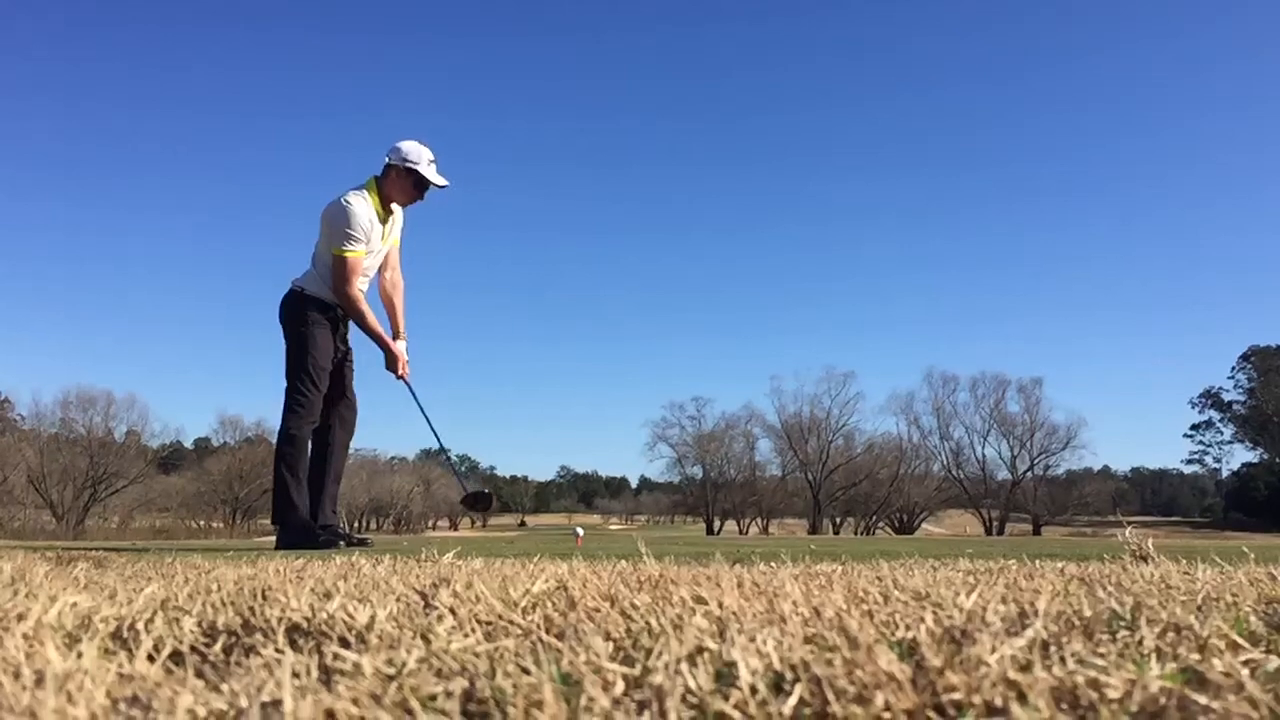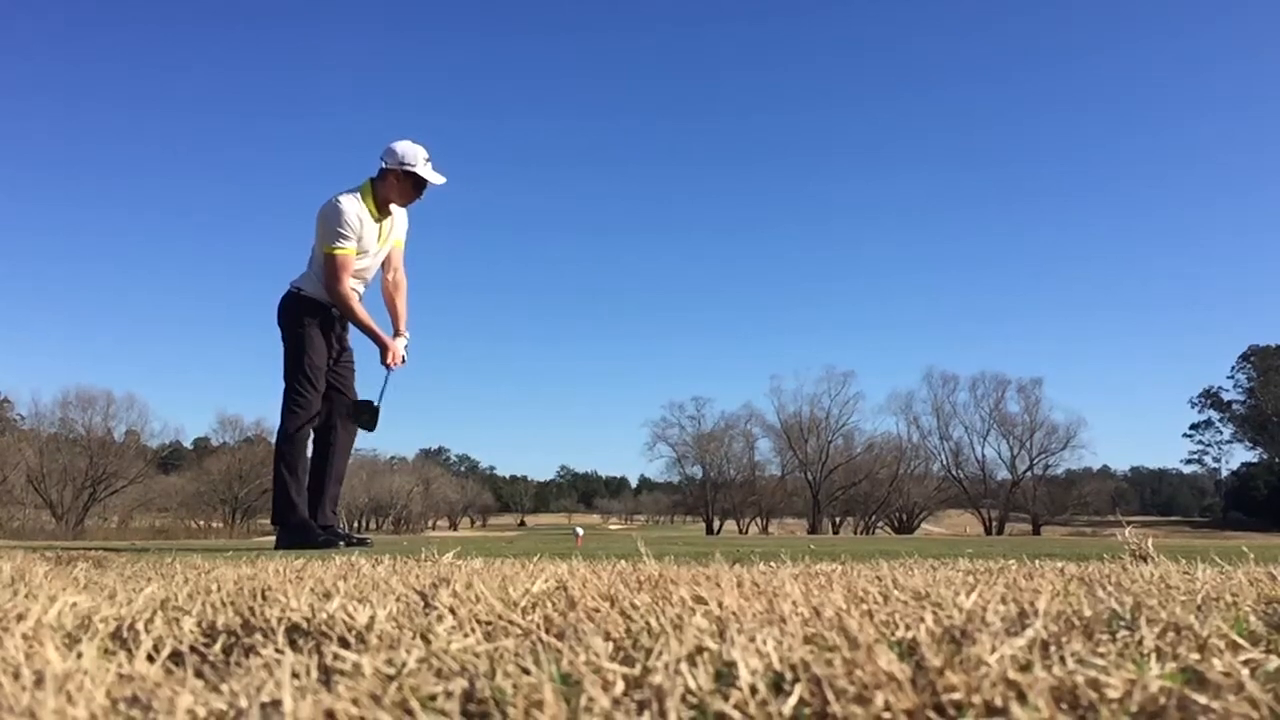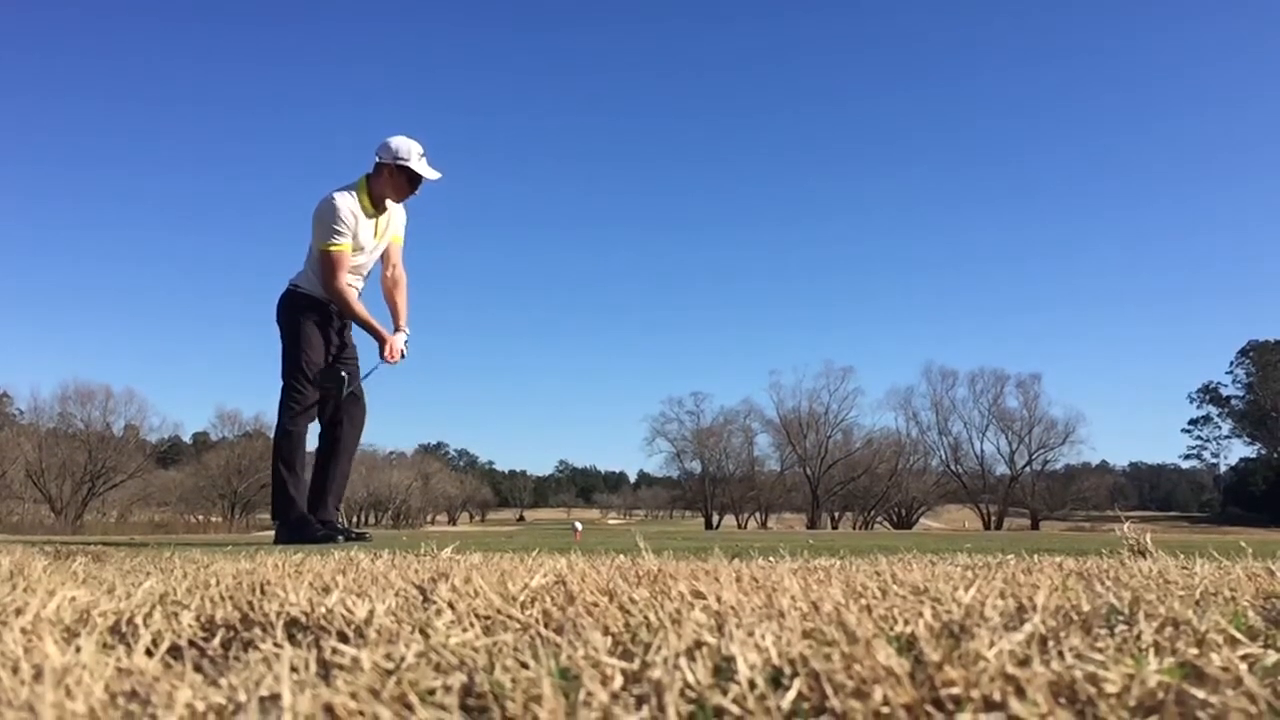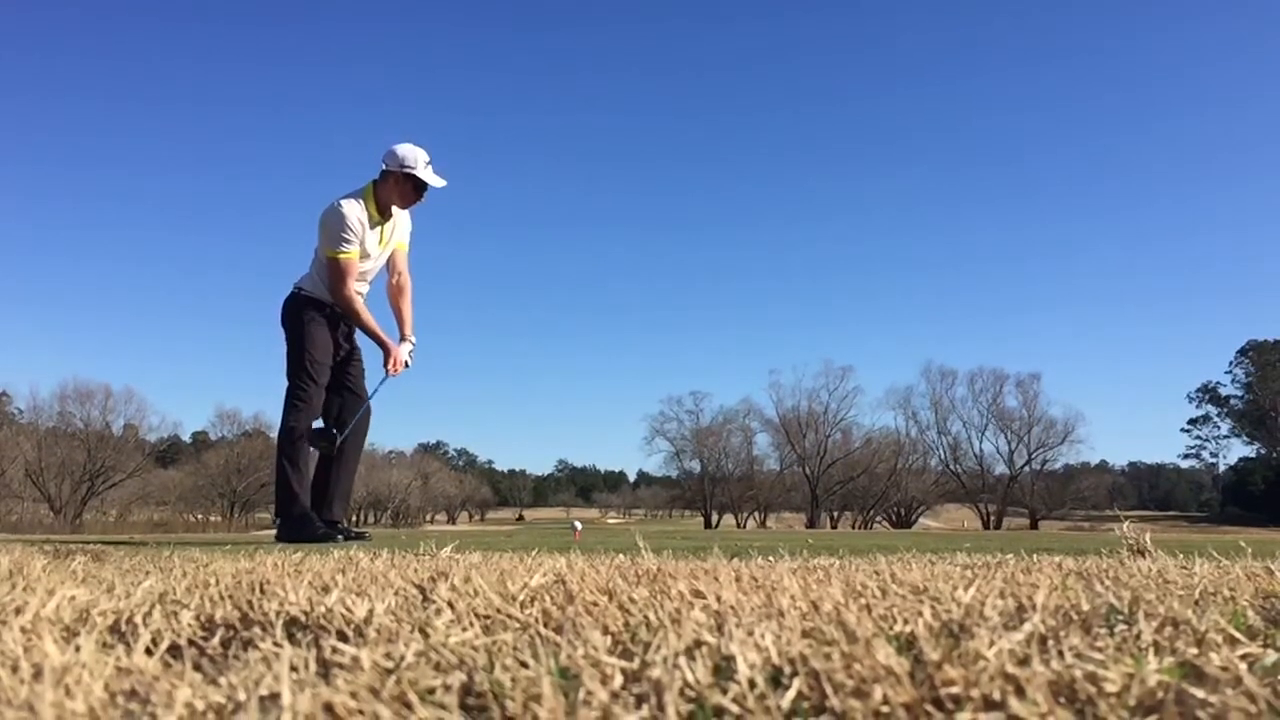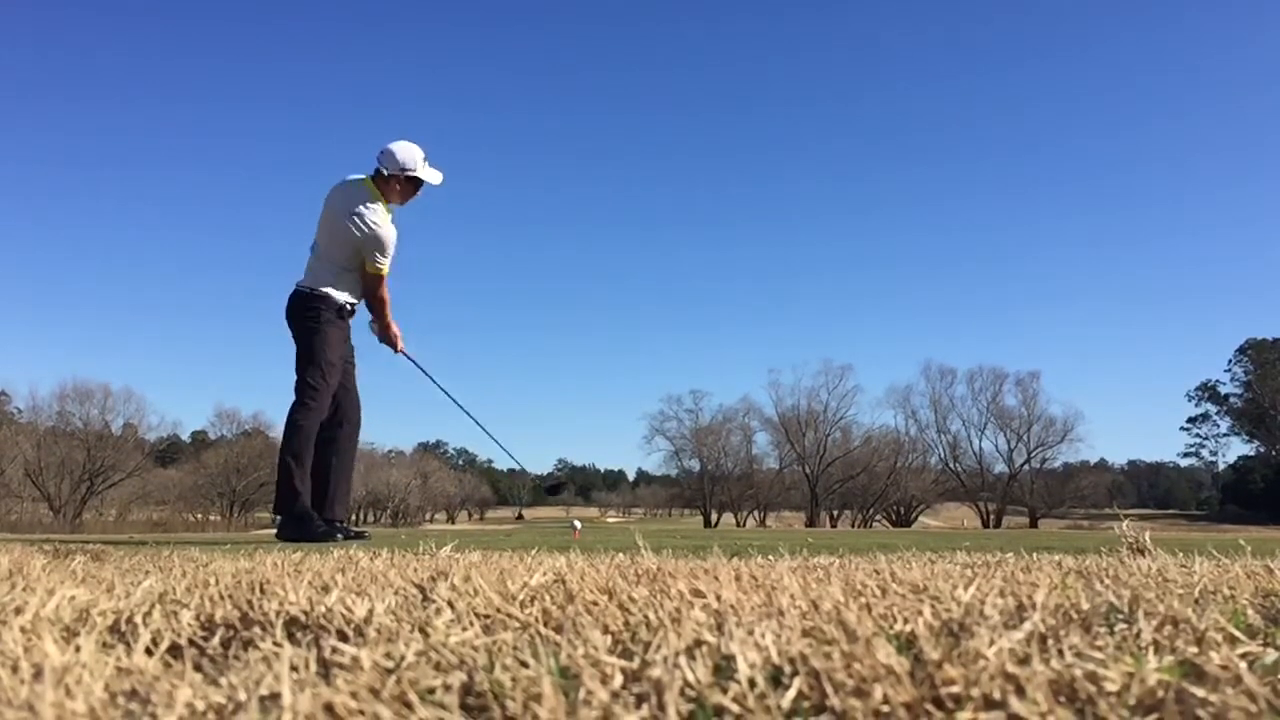
dt=0.7s
person 1, frame 1
left shoulder: (394, 213)
right shoulder: (354, 210)
left elbow: (390, 276)
right elbow: (346, 289)
left wrist: (400, 336)
right wrist: (387, 346)
left hip: (334, 317)
right hip: (310, 310)
left knee: (340, 415)
right knee: (305, 410)
left ankle: (321, 521)
right ankle: (292, 524)
person 1, frame 2
left shoulder: (398, 217)
right shoulder: (346, 209)
left elbow: (394, 276)
right elbow: (338, 287)
left wrist: (401, 335)
right wrist: (381, 339)
left hip: (336, 319)
right hip: (308, 311)
left knee: (342, 416)
right knee: (302, 411)
left ankle: (322, 521)
right ankle: (292, 523)
person 1, frame 3
left shoulder: (394, 213)
right shoulder: (341, 206)
left elbow: (393, 272)
right elbow: (335, 283)
left wrist: (401, 330)
right wrist: (380, 334)
left hip: (337, 316)
right hip: (306, 308)
left knee: (348, 412)
right knee: (300, 407)
left ankle: (323, 516)
right ankle: (291, 519)
person 1, frame 4
left shoulder: (400, 218)
right shoulder: (347, 213)
left elbow: (399, 278)
right elbow: (343, 291)
left wrist: (406, 338)
right wrist: (386, 344)
left hip: (342, 320)
right hip: (311, 311)
left knee: (354, 413)
right knee: (305, 404)
left ankle: (327, 516)
right ankle: (294, 517)
person 1, frame 5
left shoulder: (349, 186)
right shoulder: (379, 227)
right elbow: (375, 295)
left wrist: (387, 321)
right wrist: (388, 328)
left hip: (329, 313)
right hip: (320, 311)
left knee: (344, 413)
right knee: (313, 403)
left ankle: (328, 515)
right ankle: (294, 513)
